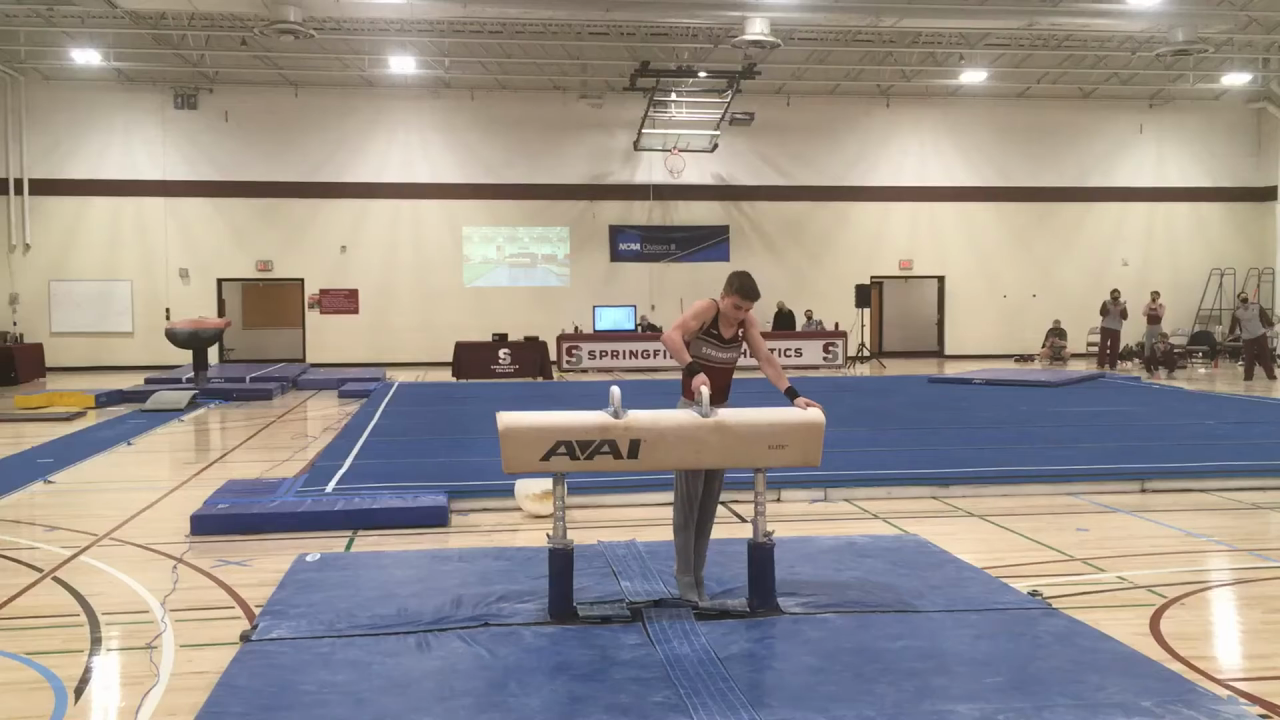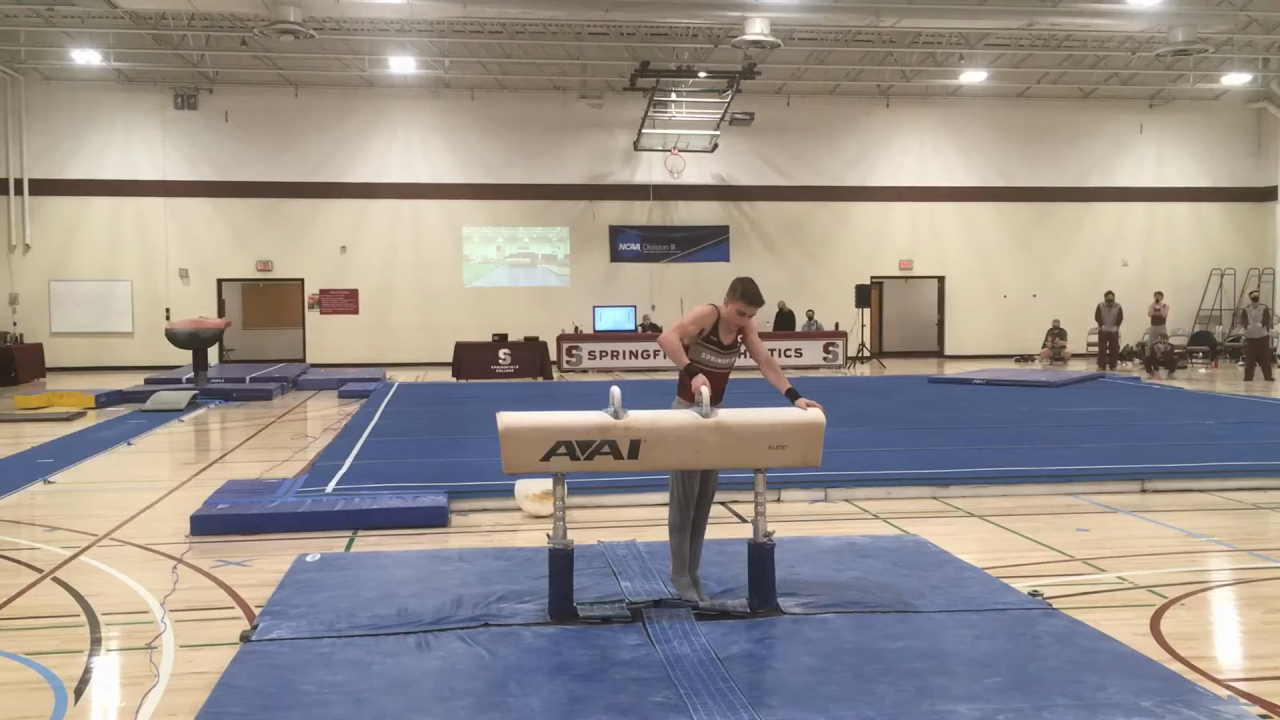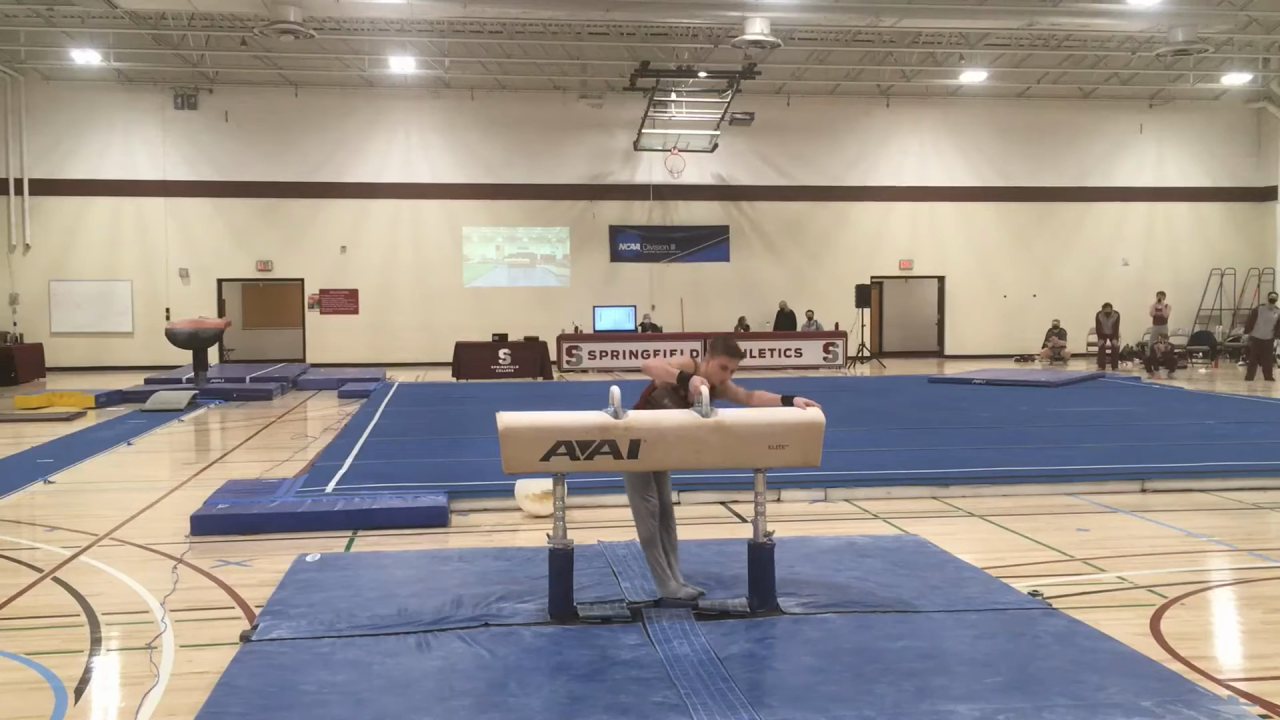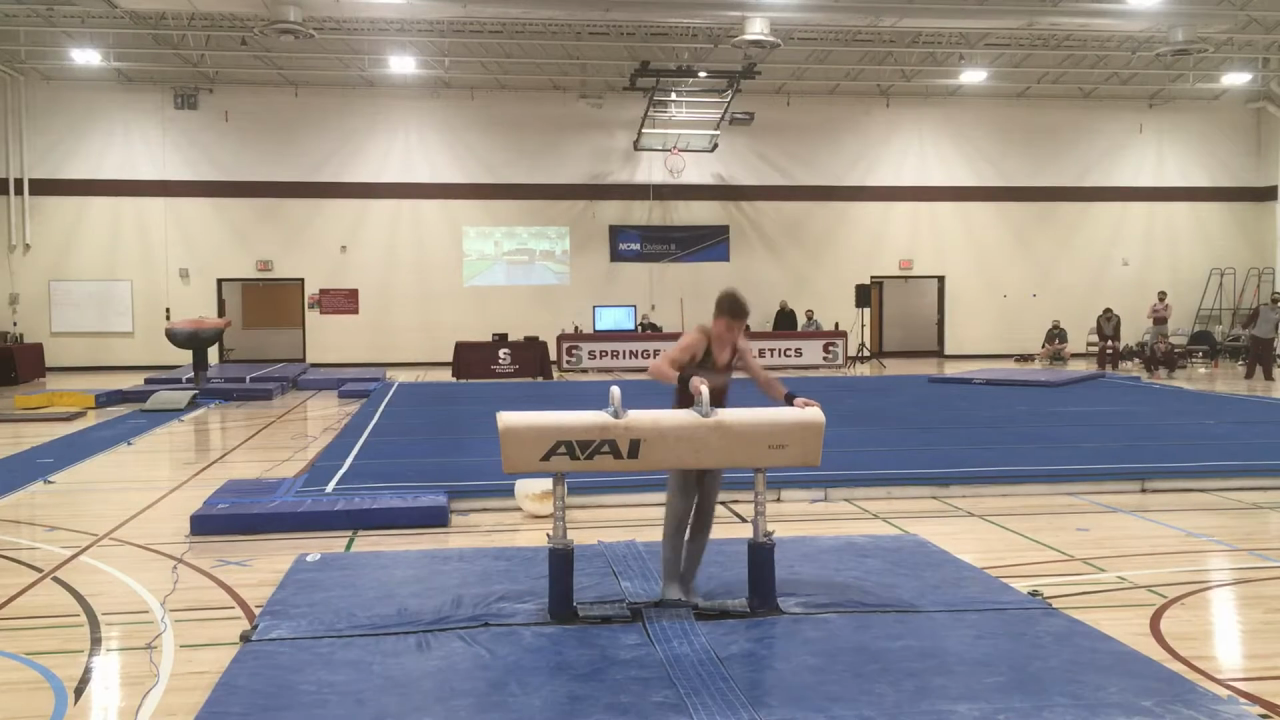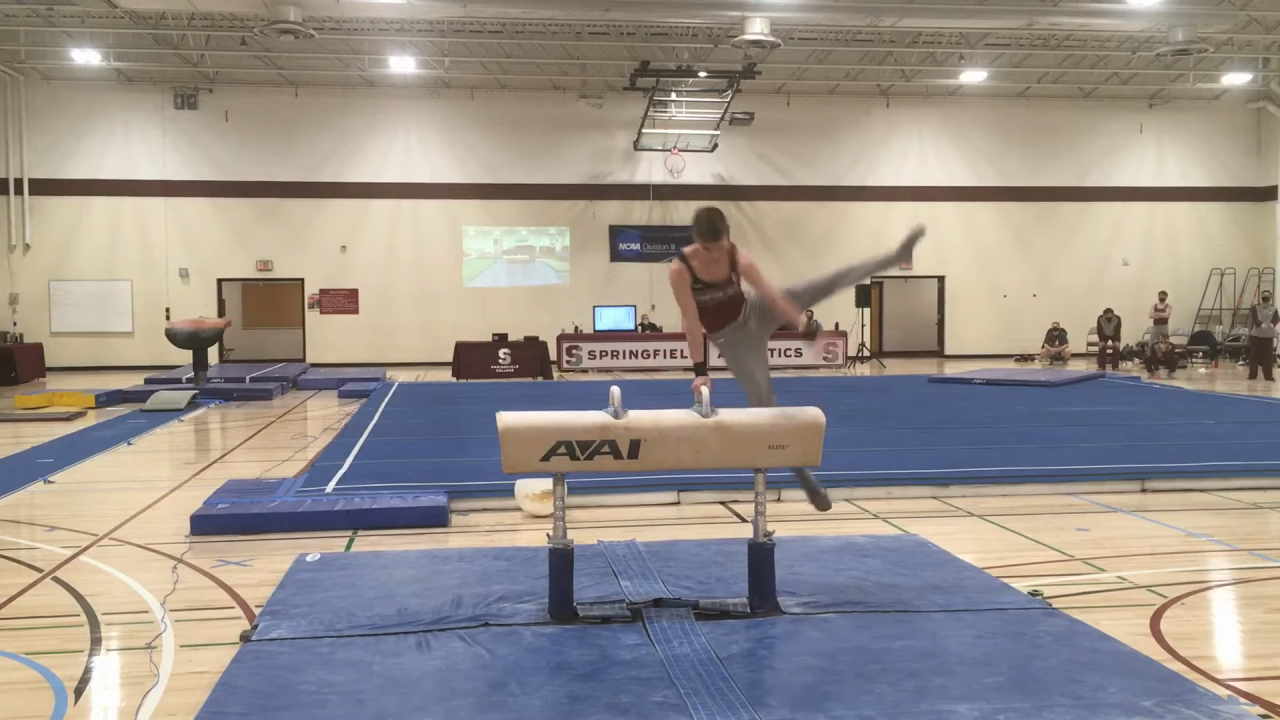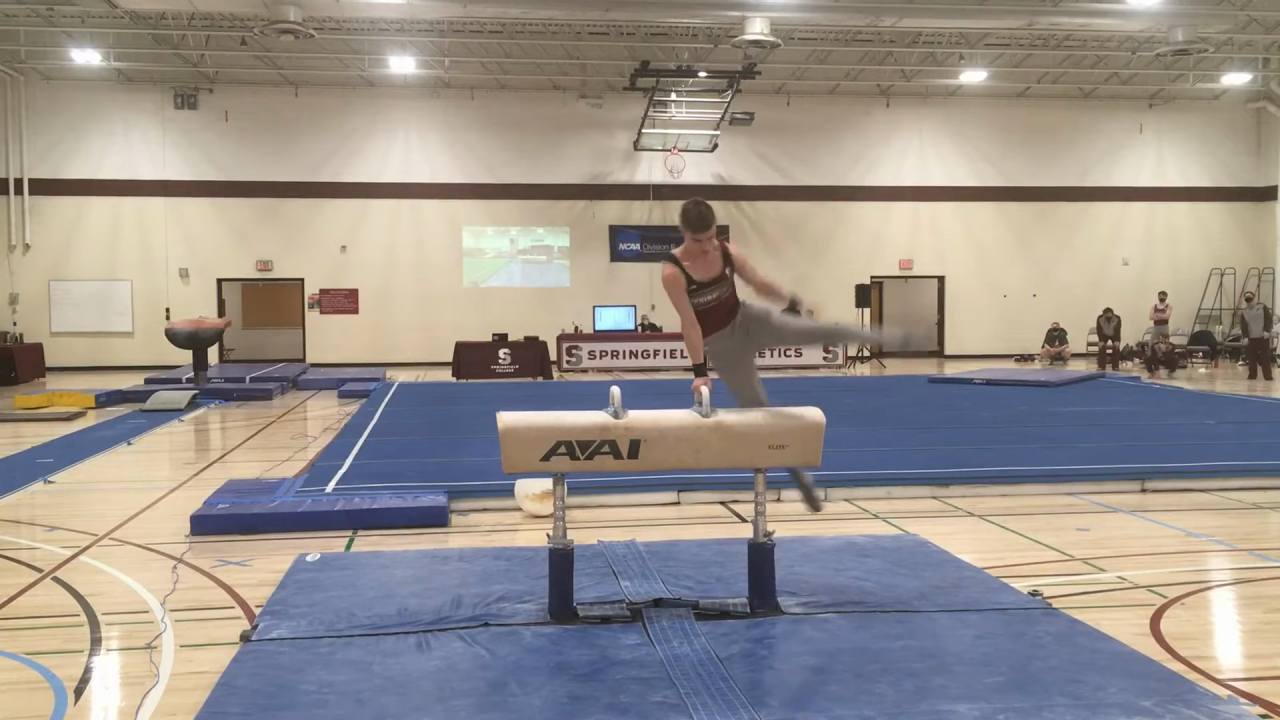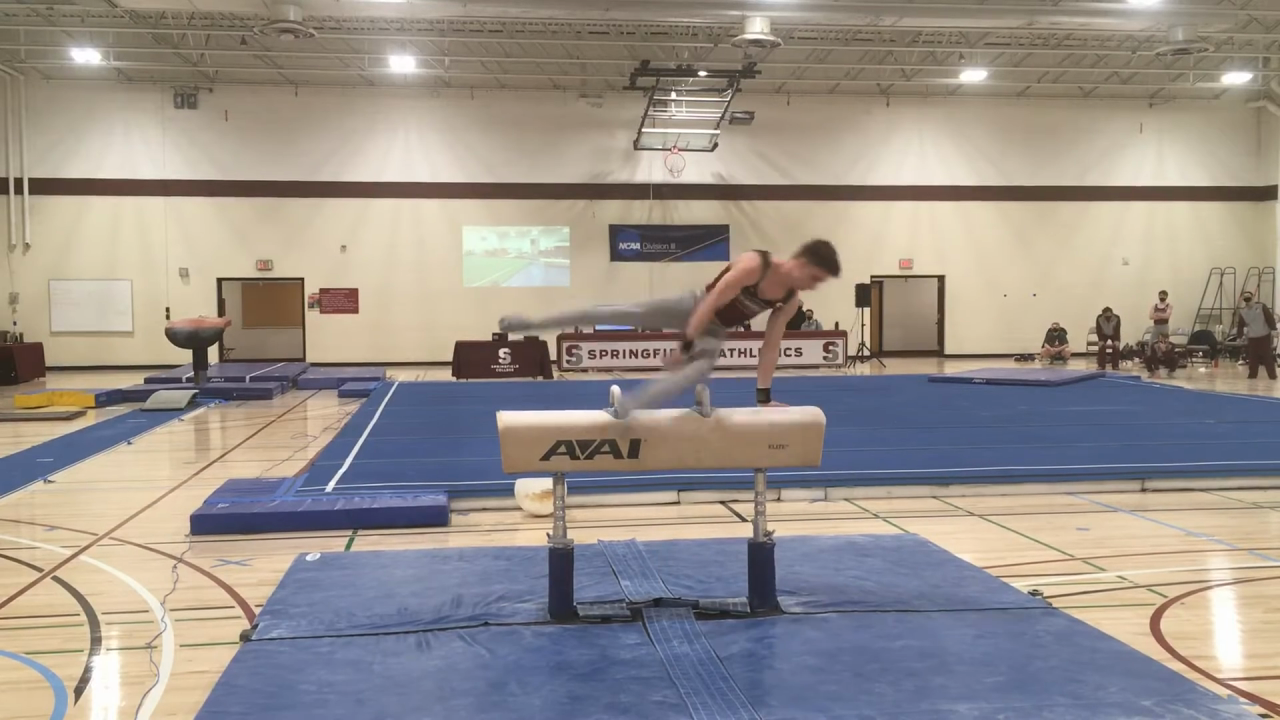
dt=0.4s
person 1, frame 1
left shoulder: (747, 322)
right shoulder: (705, 309)
left elbow: (766, 360)
right elbow: (670, 336)
left wrist: (792, 395)
right wrist: (693, 371)
left hip: (721, 412)
right hip: (692, 410)
left knee: (710, 499)
right knee: (689, 497)
left ankle: (697, 576)
right ankle: (685, 577)
person 1, frame 2
left shoulder: (745, 327)
right shoulder: (706, 315)
left elbow: (766, 362)
right elbow: (667, 338)
left wrist: (793, 395)
right wrist: (692, 373)
right hip: (686, 412)
left knee: (705, 498)
right knee: (685, 496)
left ankle: (691, 577)
right ankle: (681, 577)
person 1, frame 3
left shoulder: (718, 387)
right shoulder: (686, 367)
left elbow: (750, 396)
right elbow: (648, 366)
left wrist: (789, 400)
right wrist: (686, 379)
left knee: (665, 507)
right knee: (647, 506)
left ankle: (674, 579)
right ankle: (668, 583)
person 1, frame 4
left shoulder: (738, 347)
right shoulder: (696, 341)
left elbow: (763, 378)
right elbow: (656, 368)
left wrist: (791, 399)
right wrist: (687, 380)
left knee: (706, 505)
right knee: (680, 506)
left ankle: (688, 578)
right ankle: (671, 581)
person 1, frame 5
left shoulder: (736, 255)
right shoulder: (680, 269)
left elbow: (773, 297)
right elbow: (692, 324)
right wrist: (700, 373)
left hip: (753, 312)
right hip: (733, 338)
left knee: (827, 285)
right knee: (764, 406)
left ankle: (897, 256)
right ankle: (803, 477)
person 1, frame 6
left shoulder: (729, 252)
right shoulder: (672, 271)
left elbow: (760, 283)
right elbow: (689, 325)
left wrist: (793, 302)
right wrist: (699, 372)
left hip: (746, 318)
right hip: (717, 343)
left knee: (819, 331)
right knee: (759, 410)
left ankle: (885, 338)
right ankle: (799, 475)
person 1, frame 7
left shoulder: (790, 302)
right shoulder: (754, 264)
left elbow: (770, 347)
right elbow: (711, 299)
left wrist: (764, 396)
right wrist: (686, 346)
left hip: (713, 332)
right hip: (694, 307)
left knee: (697, 371)
right knee: (617, 313)
left ankle: (627, 408)
right ankle: (525, 323)
